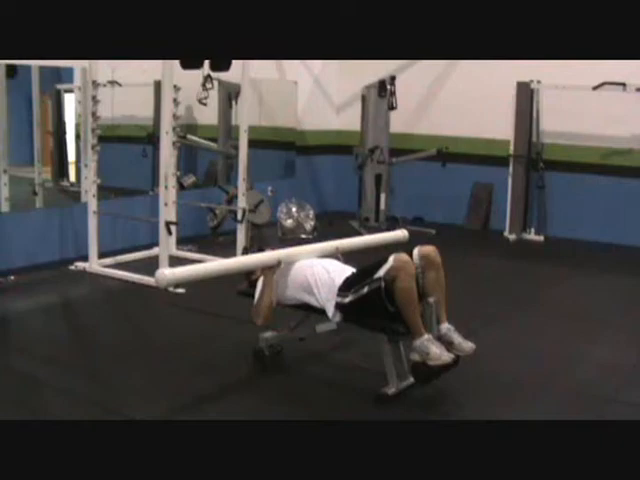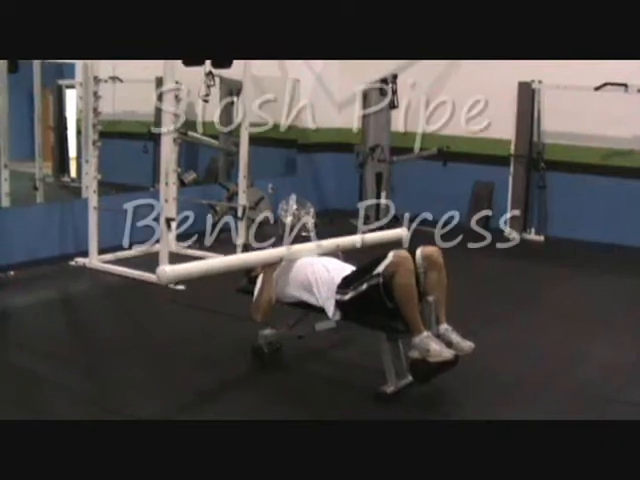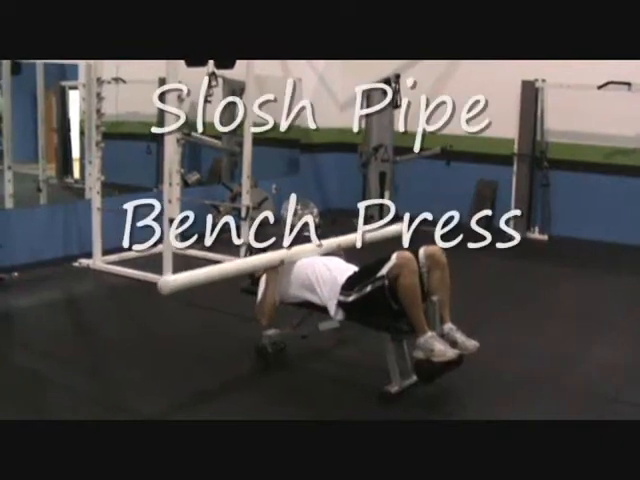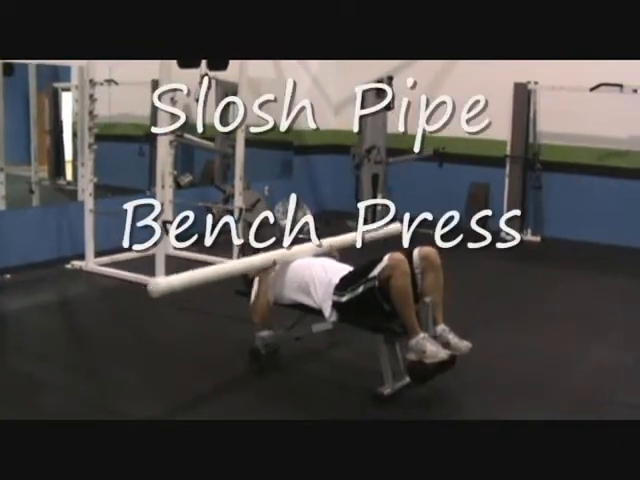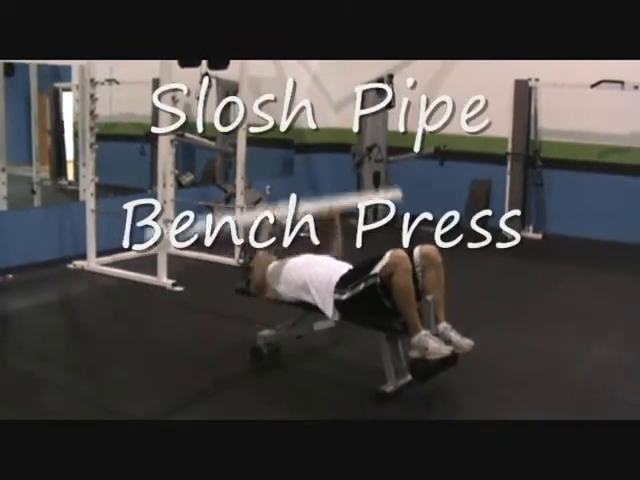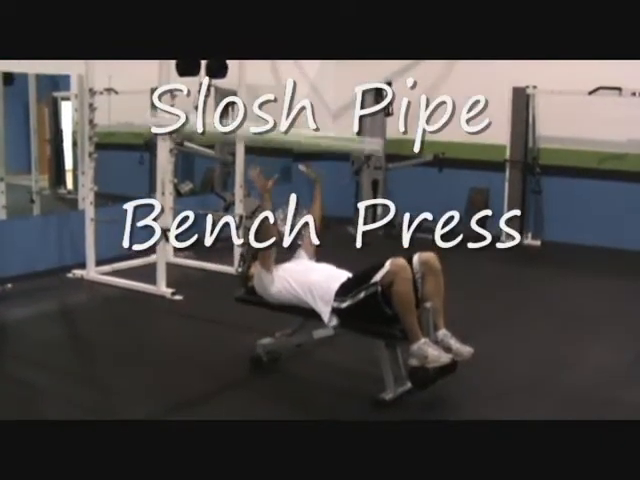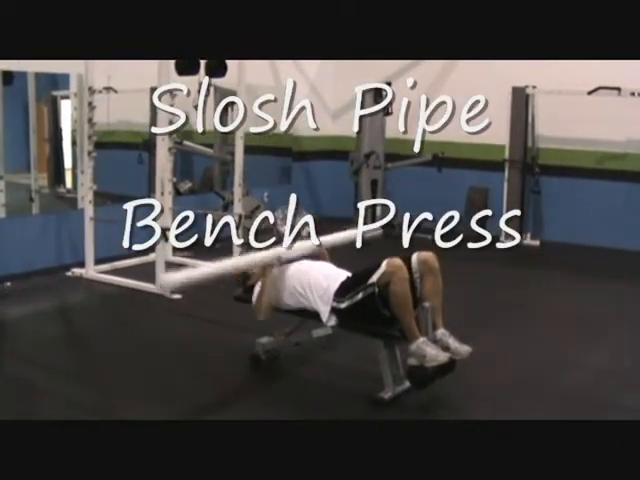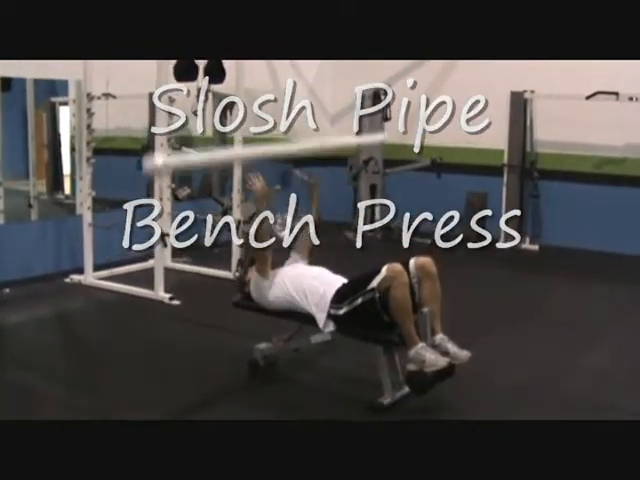
dt=0.5s
person 1, frame 1
left shoulder: (294, 265)
right shoulder: (268, 279)
right elbow: (261, 319)
left wrist: (337, 255)
right wrist: (269, 273)
left hip: (356, 282)
right hip: (343, 296)
left knee: (429, 254)
right knee: (401, 264)
left ankle: (443, 331)
right ankle: (421, 342)
person 1, frame 2
left shoulder: (293, 263)
right shoulder: (269, 277)
right elbow: (259, 315)
left wrist: (335, 253)
right wrist: (268, 270)
left hip: (356, 282)
right hip: (342, 294)
left knee: (432, 255)
right knee: (400, 259)
left ankle: (442, 329)
right ankle: (420, 340)
person 1, frame 3
left shoulder: (296, 261)
right shoulder: (272, 277)
right elbow: (265, 320)
right wrist: (272, 273)
left hip: (358, 280)
right hip: (347, 296)
left knee: (434, 254)
right knee: (404, 260)
left ankle: (447, 330)
right ankle: (425, 340)
person 1, frame 4
left shoulder: (289, 266)
right shoulder: (265, 279)
right elbow: (258, 319)
left wrist: (332, 256)
right wrist: (264, 272)
left hip: (354, 284)
right hip: (340, 295)
left knee: (428, 255)
right knee: (396, 262)
left ankle: (440, 331)
right ankle: (417, 341)
person 1, frame 5
left shoulder: (295, 263)
right shoulder: (271, 274)
left elbow: (334, 254)
right elbow: (258, 284)
left wrist: (334, 221)
left hip: (353, 279)
right hip: (341, 293)
left knee: (428, 252)
right knee: (397, 259)
left ankle: (442, 329)
right ankle: (418, 339)
person 1, frame 6
left shoulder: (296, 266)
right shoulder: (267, 283)
left elbow: (313, 226)
right elbow: (266, 242)
left wrist: (317, 184)
right wrist: (265, 196)
left hip: (353, 289)
right hip: (339, 300)
left knee: (428, 260)
right knee: (398, 267)
left ankle: (441, 335)
right ankle: (418, 347)
person 1, frame 7
left shoulder: (288, 270)
right shoulder: (262, 287)
right elbow: (261, 314)
left wrist: (320, 249)
right wrist: (267, 272)
left hip: (350, 285)
right hip: (339, 300)
left knee: (427, 259)
right knee: (395, 266)
left ankle: (440, 334)
right ankle: (417, 346)
person 1, frame 8
left shoulder: (290, 269)
right shoulder: (262, 288)
left elbow: (308, 232)
right elbow: (261, 247)
left wrist: (314, 189)
right wrist: (262, 201)
left hip: (347, 294)
right hip: (336, 305)
left knee: (425, 265)
right knee: (395, 272)
left ankle: (438, 340)
right ankle: (416, 353)
